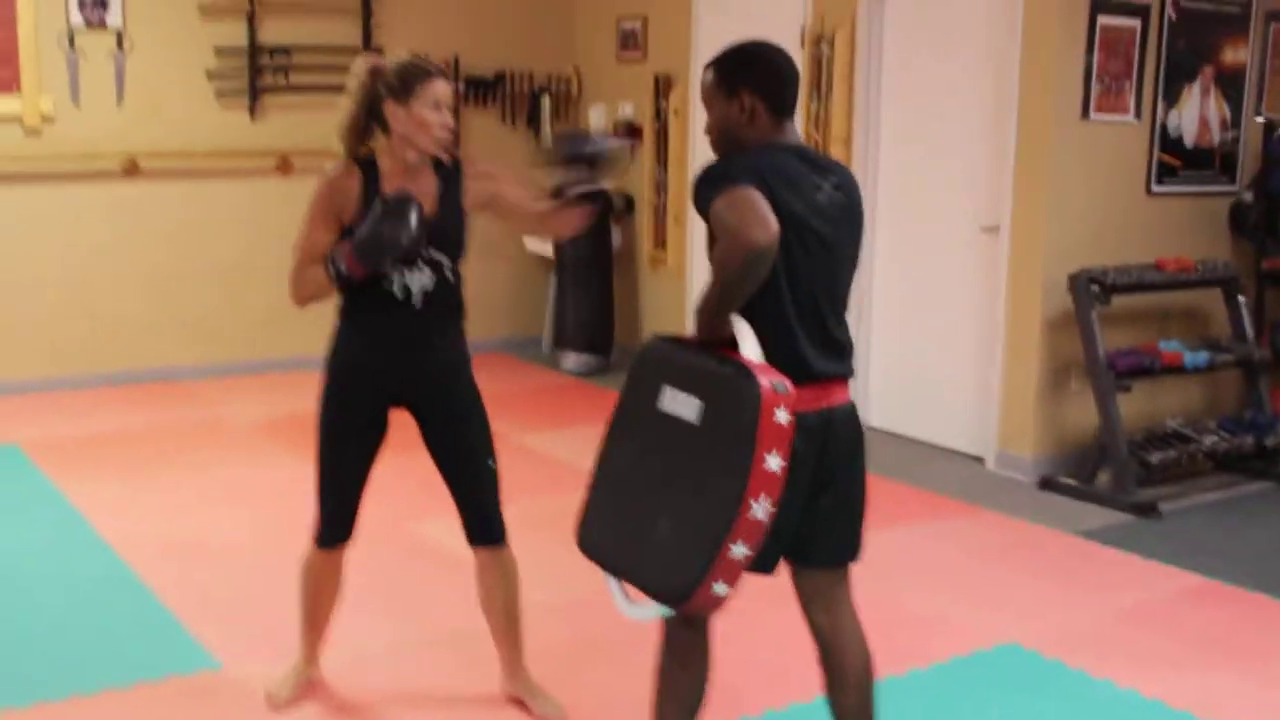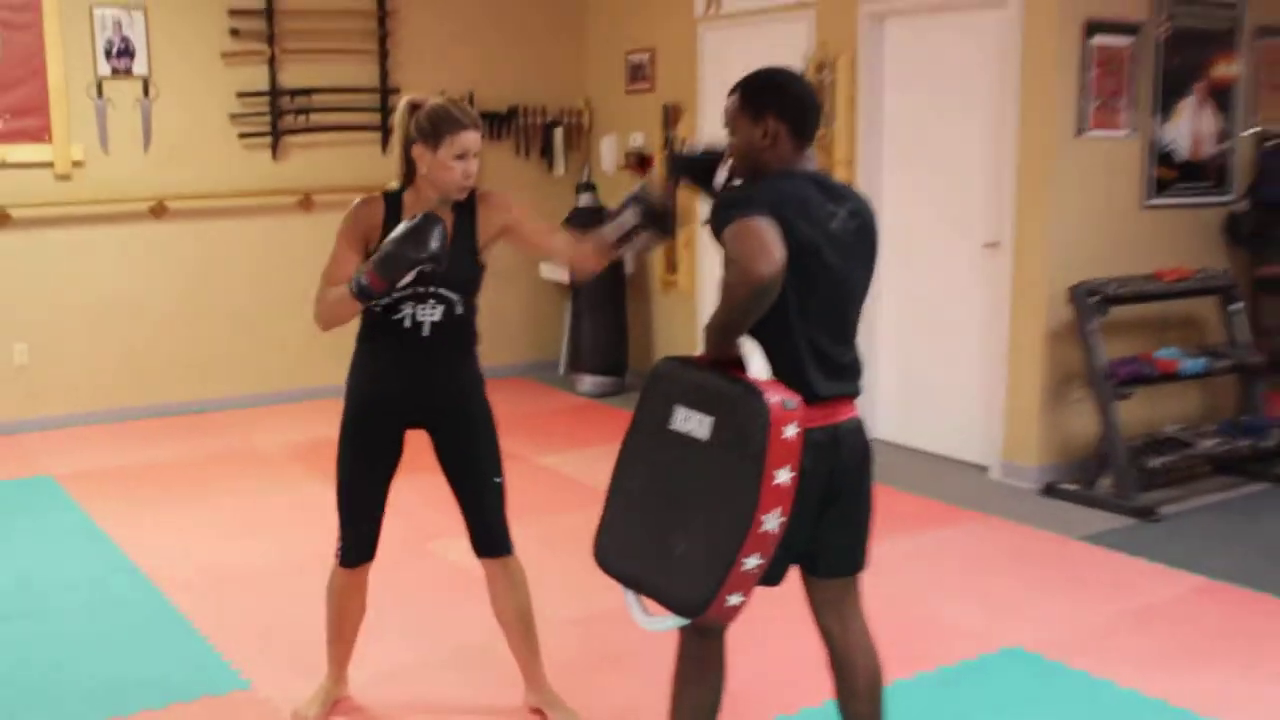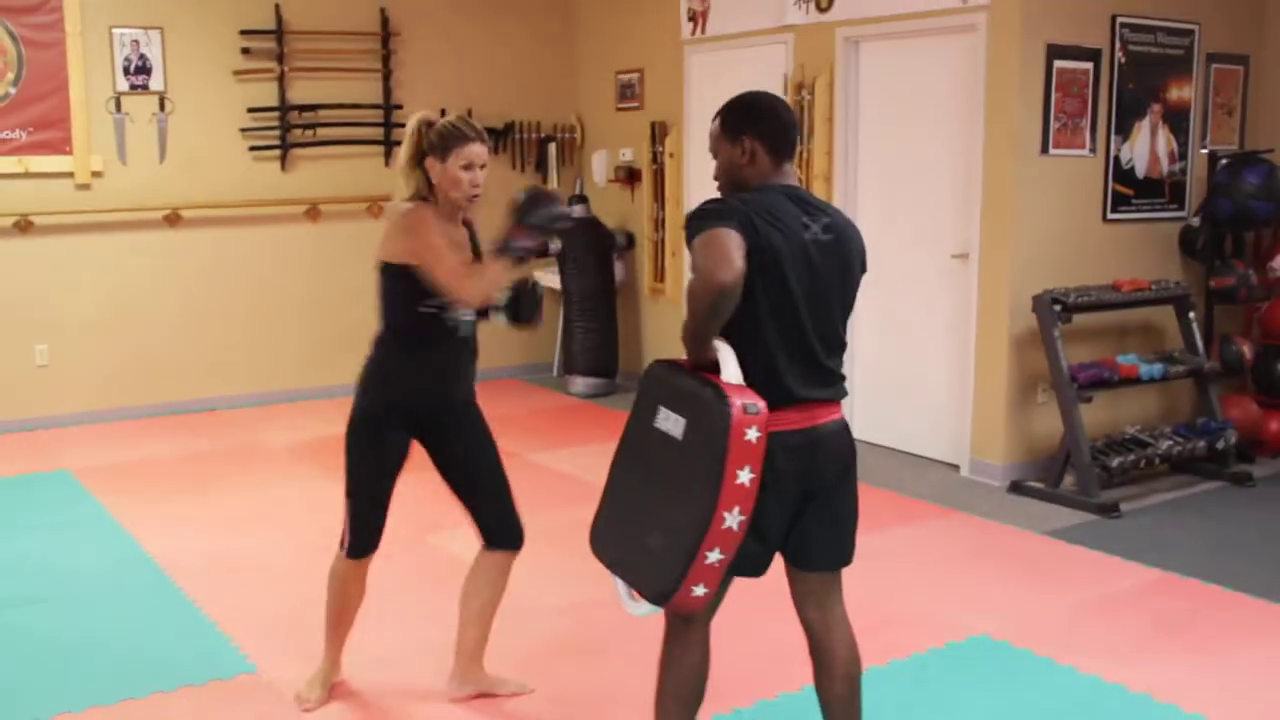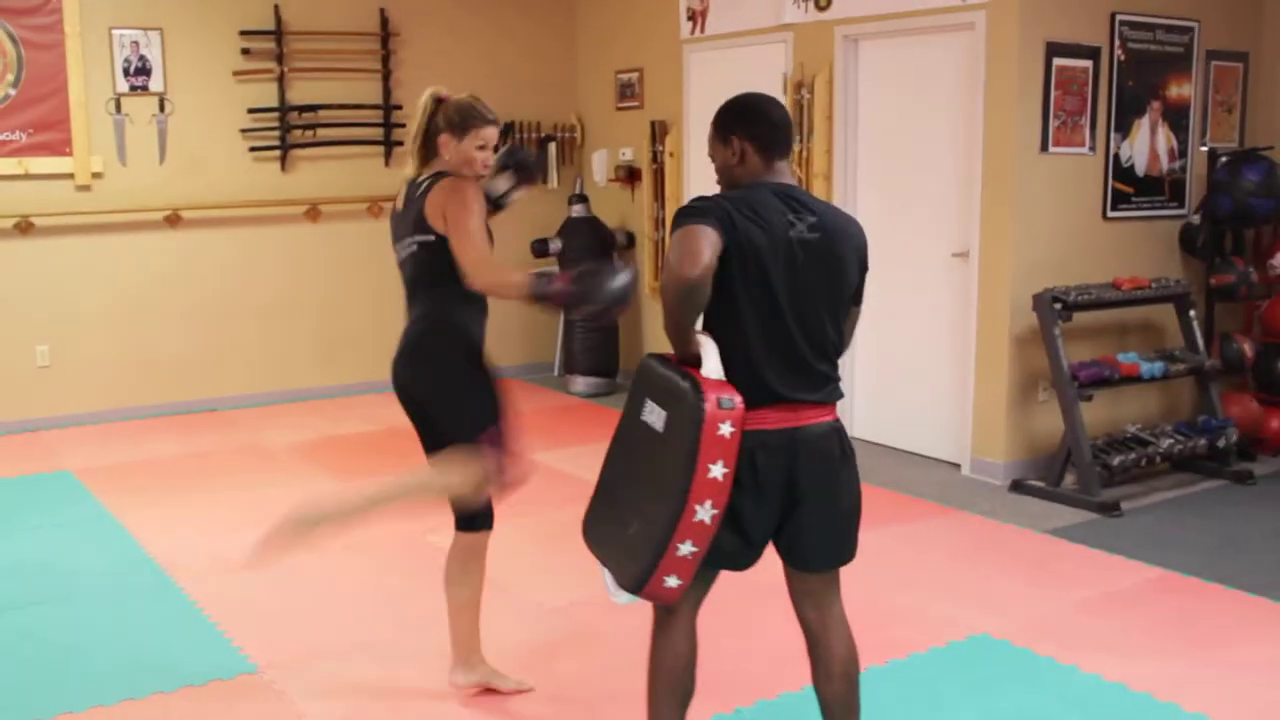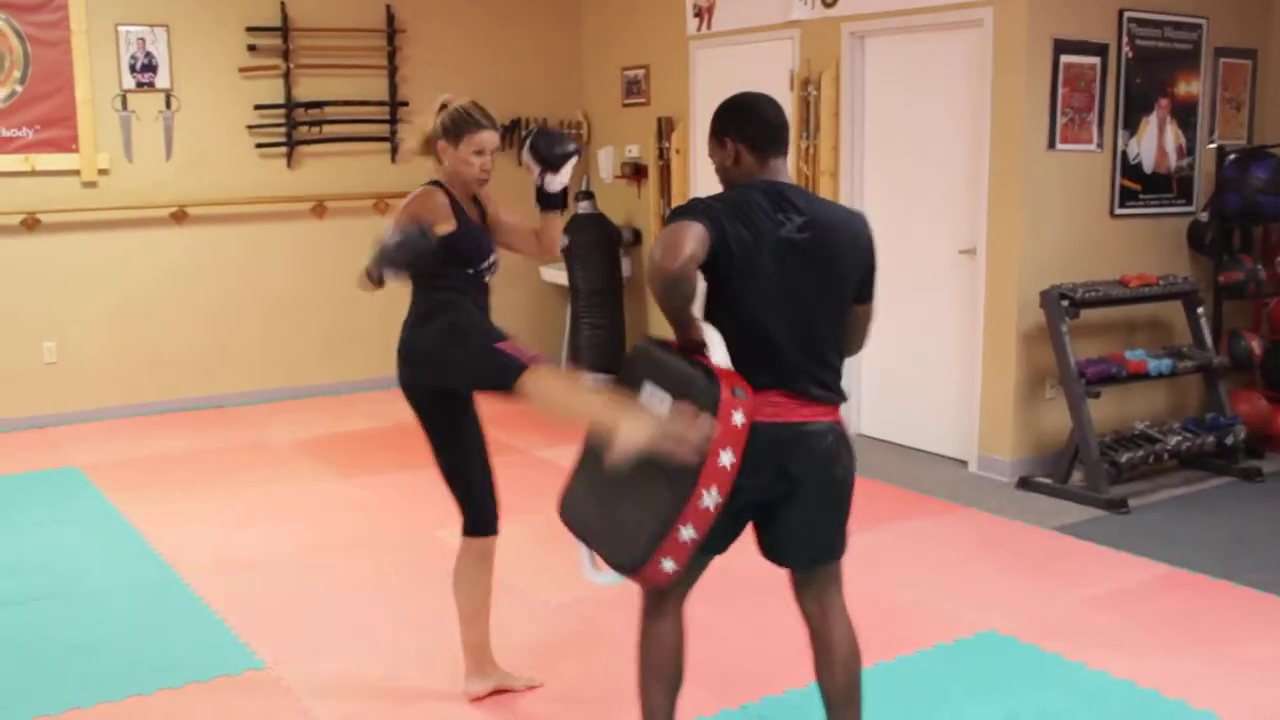
dt=0.2s
person 1, frame 1
left shoulder: (733, 176)
right shoulder: (841, 185)
left elbow: (754, 237)
left wrist: (709, 318)
right hip: (833, 416)
right knee: (831, 606)
person 1, frame 2
left shoulder: (749, 202)
right shoulder: (858, 212)
left elbow: (760, 267)
left wrist: (718, 338)
right hip: (842, 434)
left knee: (705, 615)
right knee: (842, 615)
person 1, frame 3
left shoulder: (728, 216)
right shoulder: (845, 232)
left elbow: (720, 275)
left wrist: (696, 345)
right hip: (826, 436)
left knee: (689, 609)
right knee: (824, 609)
person 1, frame 4
left shoulder: (715, 214)
right shoulder: (845, 231)
left elbow: (686, 271)
left wrist: (683, 343)
left hip: (740, 437)
right hip: (820, 436)
left knee: (677, 600)
right knee: (822, 608)
person 1, frame 5
left shoulder: (710, 215)
right shoulder: (851, 228)
left elbow: (669, 264)
right elbow: (853, 338)
left wrist: (686, 330)
right hip: (818, 435)
left knee: (664, 589)
right knee: (825, 601)
person 2, frame 1
left shoulder: (459, 177)
right shoulder: (344, 184)
left elbow: (553, 221)
right elbow: (302, 290)
right wrist: (355, 257)
left hip: (439, 370)
right hip: (358, 370)
left knee: (488, 531)
right knee: (332, 533)
right ankle: (307, 662)
person 2, frame 2
left shoulder: (488, 213)
right shoulder: (371, 214)
left elbow: (579, 256)
right elbow: (324, 314)
right wrist: (378, 274)
left hip: (456, 392)
right hip: (379, 392)
left knee: (494, 546)
right knee: (355, 553)
person 2, frame 3
left shoulder: (459, 228)
right shoulder: (418, 221)
right elbow: (467, 289)
left wrist: (510, 288)
right wrist: (523, 244)
left hip: (448, 401)
right hip: (390, 399)
left knee: (504, 535)
right knee: (359, 545)
left ankle: (468, 672)
right ankle: (327, 668)
person 2, frame 4
left shoulder: (419, 190)
right shoulder: (451, 197)
right elbow: (484, 278)
left wrist: (497, 191)
right wrist: (569, 285)
left hip: (424, 365)
right hip: (444, 360)
left knee: (476, 518)
right knee: (486, 473)
left ankle: (468, 663)
right ankle: (321, 517)
person 2, frame 5
left shoulder: (478, 206)
right shoulder: (428, 201)
left elbow: (540, 244)
right elbow: (373, 275)
left wrist: (554, 187)
right wrist: (388, 258)
left hip: (435, 373)
right hip: (443, 345)
left knee: (480, 523)
right knee: (543, 376)
left ankle: (479, 667)
right ankle: (635, 429)
